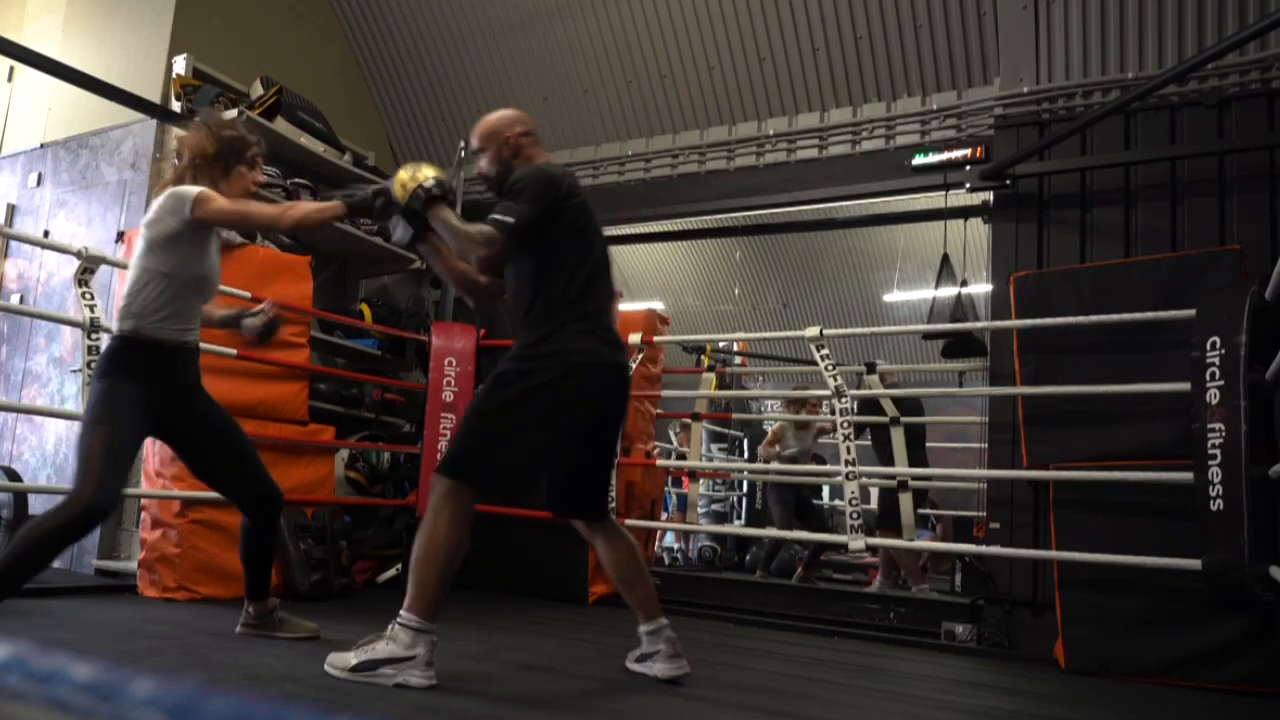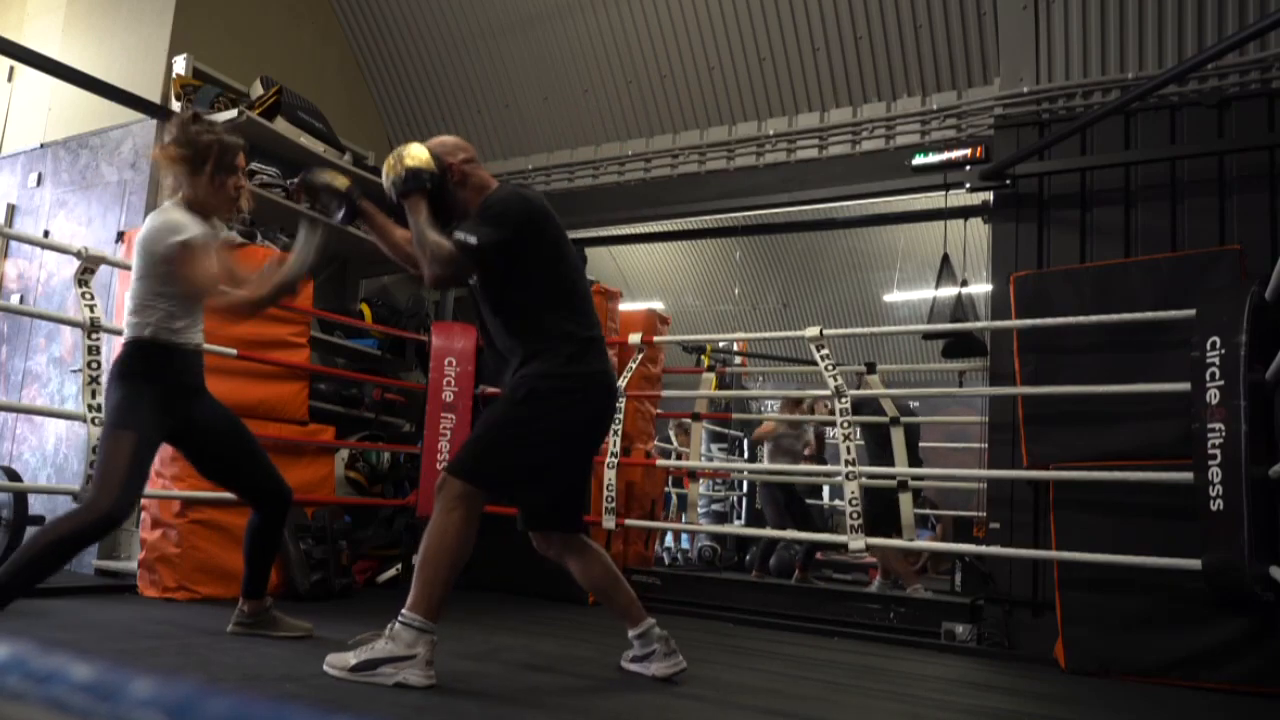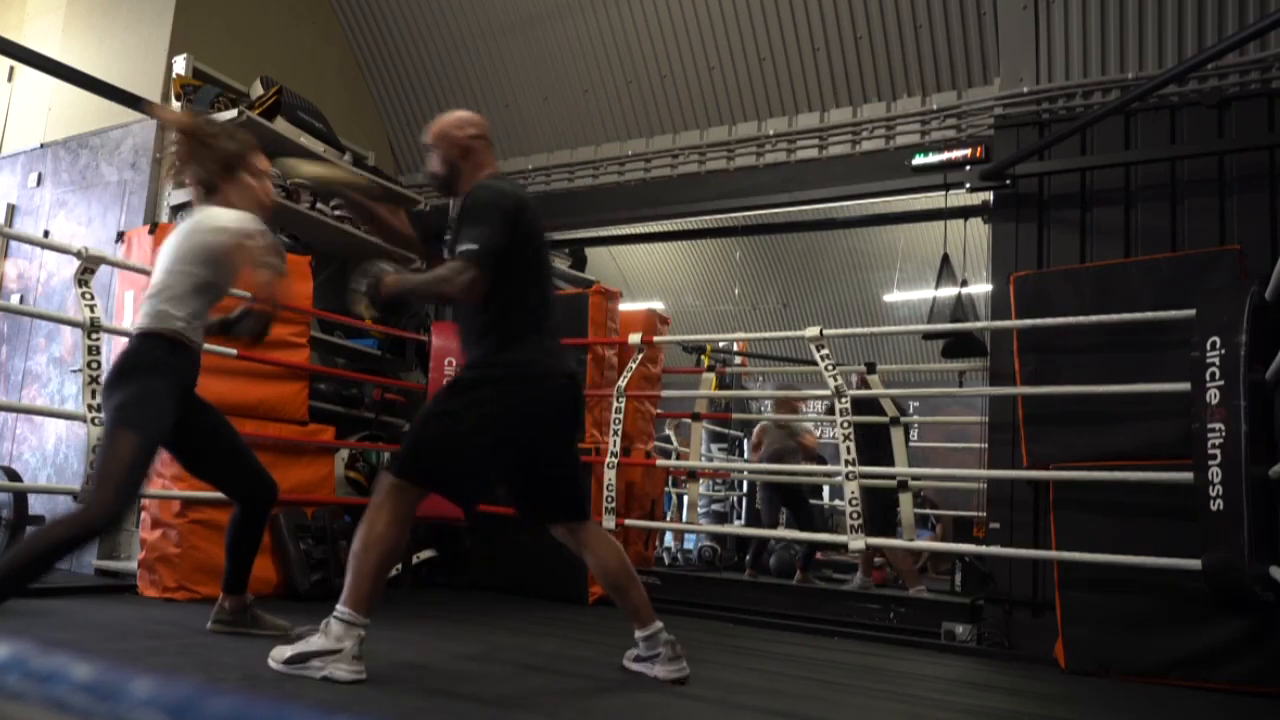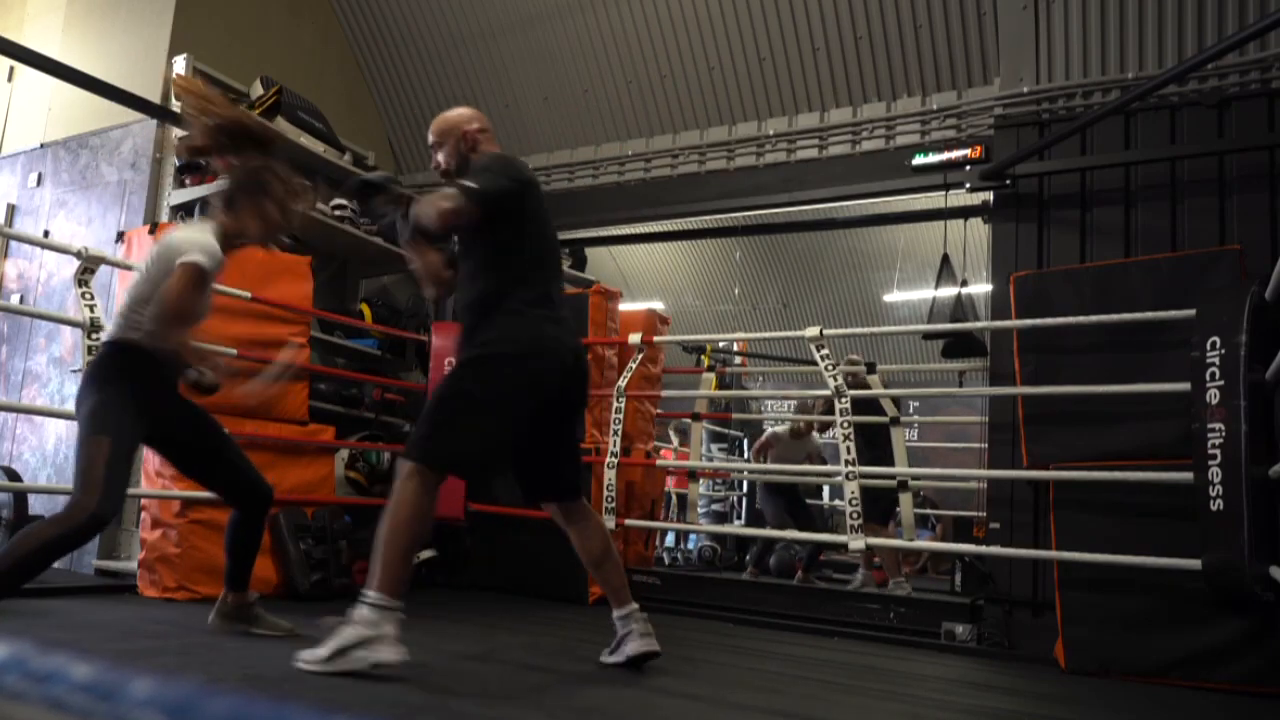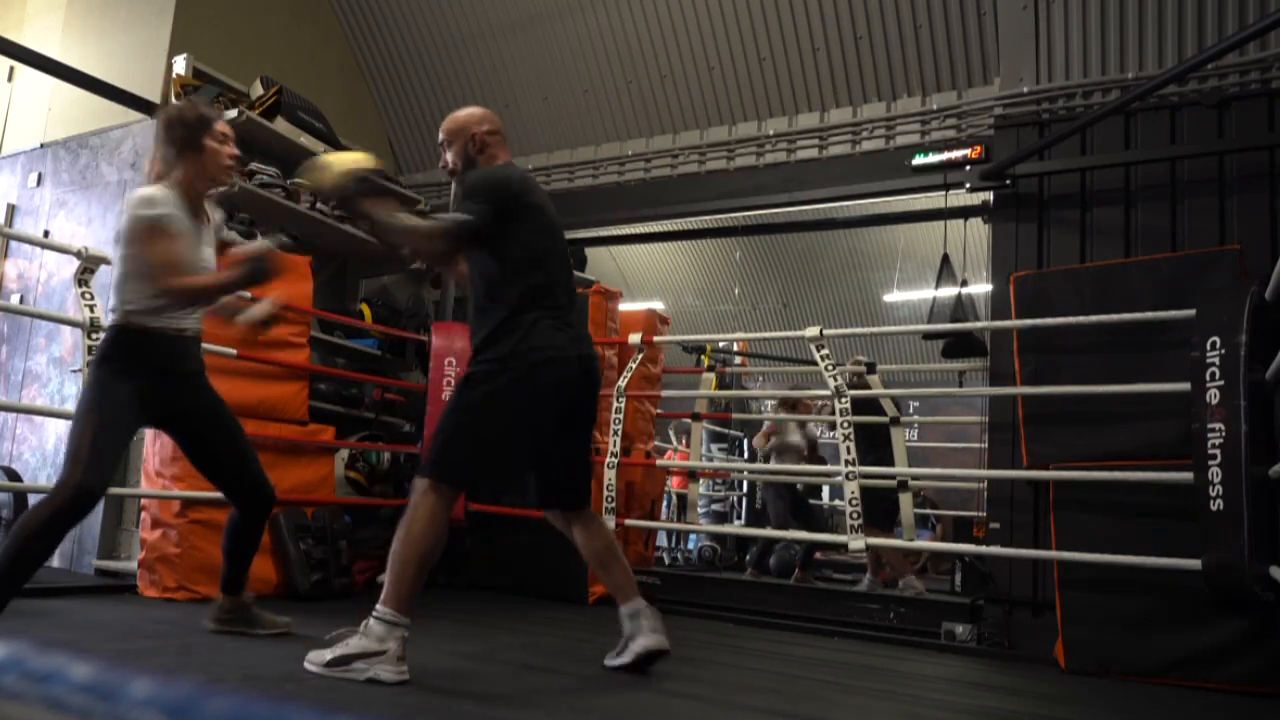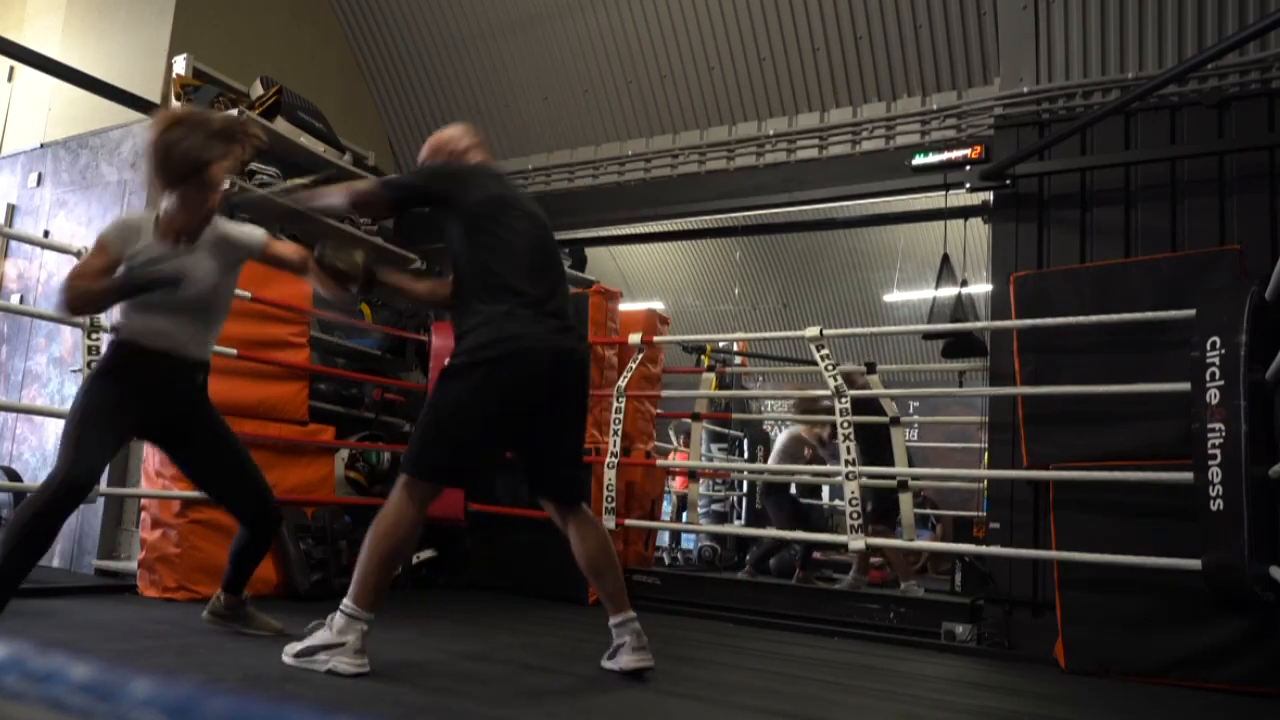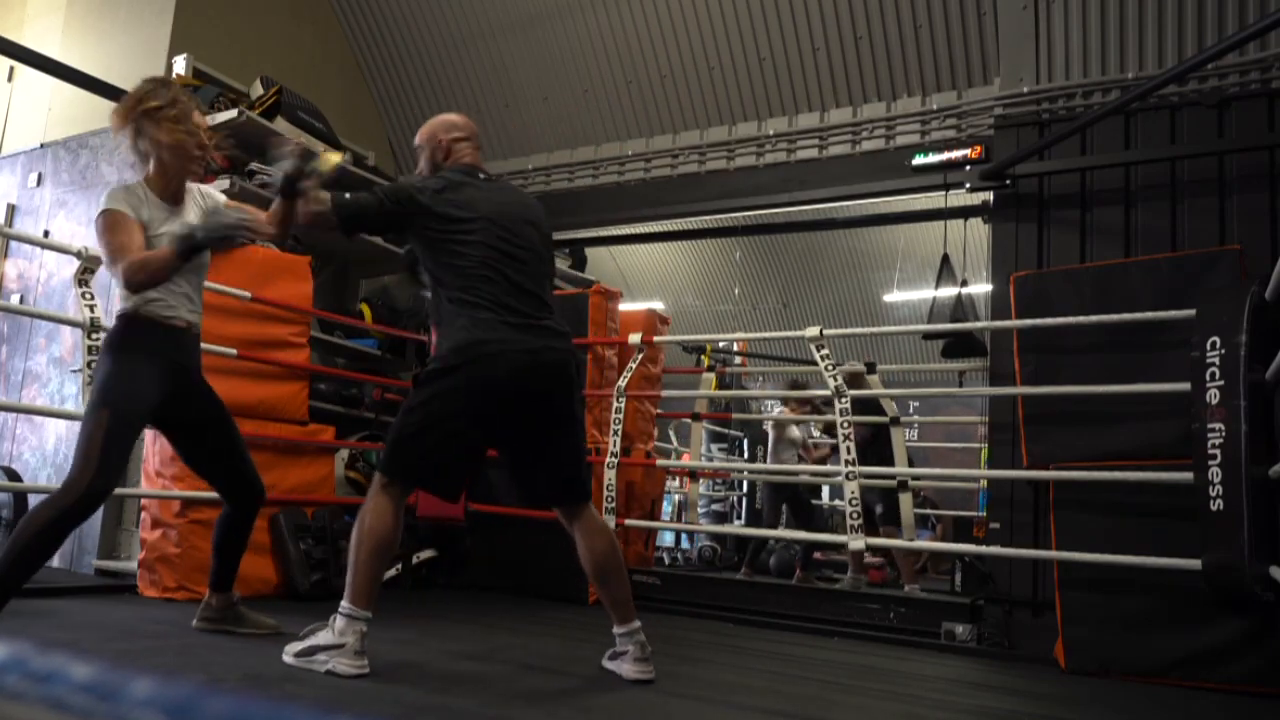
dt=0.5s
person 1, frame 1
left shoulder: (540, 179)
right shoulder: (551, 202)
left elbow: (484, 251)
right elbow: (483, 289)
left wrist: (433, 208)
right wrist: (425, 234)
left hip: (552, 364)
right hip: (603, 370)
left knee: (453, 488)
right knee: (591, 516)
left ankle: (408, 645)
right ankle: (661, 644)
person 1, frame 2
left shoulder: (510, 205)
right shoulder: (488, 216)
left elbow: (438, 271)
right elbow: (416, 253)
left wrist: (412, 200)
right wrist: (353, 199)
left hip: (562, 383)
right hip: (562, 387)
left knee: (458, 489)
right knee: (554, 533)
left ankle: (408, 646)
right ankle: (653, 643)
person 1, frame 3
left shoulder: (488, 198)
right shoulder: (499, 202)
left elbow: (463, 283)
right elbow: (418, 241)
left wrist: (397, 285)
right wrist: (366, 204)
left hip: (503, 376)
right hip: (551, 381)
left knee: (396, 489)
right knee: (571, 522)
left ankle: (341, 640)
right ankle: (657, 645)
person 1, frame 4
left shoulder: (503, 169)
right shoulder: (488, 210)
left elbow: (443, 212)
right elbow: (441, 280)
left wrist: (417, 216)
right wrist: (411, 235)
left hip: (510, 355)
right hip: (557, 359)
left knee: (418, 471)
right knee: (565, 501)
left ankle: (375, 627)
right ankle: (633, 627)
person 1, frame 5
left shoulder: (493, 184)
right shoulder: (515, 194)
left elbow: (433, 242)
right elbow: (465, 266)
left wrist: (365, 203)
right wrist: (381, 217)
left hip: (520, 363)
right hip: (571, 365)
left knee: (434, 489)
right knee: (570, 508)
left ankle: (382, 641)
right ankle: (641, 624)
person 1, frame 6
left shoulder: (459, 178)
right shoulder: (517, 208)
left elbow: (359, 198)
right elbow: (447, 293)
left wrist: (308, 200)
right wrist: (370, 273)
left hip: (501, 356)
right hip: (562, 359)
left knee: (415, 485)
right knee: (565, 505)
left ankle: (345, 635)
right ankle: (629, 637)
person 1, frame 7
left shoulder: (418, 195)
right shoulder: (528, 207)
left elbow: (316, 212)
left hip: (476, 362)
right hip: (551, 363)
left knee: (389, 487)
right knee: (575, 507)
left ankle: (347, 636)
right ankle: (631, 645)
person 2, frame 1
left shoulder: (205, 221)
right shoulder: (183, 201)
right elbow: (279, 218)
left wrist: (244, 319)
right wrist: (353, 202)
left hip: (180, 380)
right hip: (130, 373)
left knee: (266, 499)
right knee: (91, 503)
left ankle: (259, 609)
person 2, frame 2
left shoulder: (200, 224)
right shoulder: (172, 228)
right elbow: (230, 303)
right wrist: (297, 265)
left hip: (187, 384)
right hip: (144, 380)
left knee: (275, 497)
right knee: (107, 509)
left ankle: (253, 608)
person 2, frame 3
left shoulder: (196, 227)
right shoulder: (238, 226)
right elbow: (266, 303)
left wrist: (229, 323)
right wrist: (272, 267)
left hip: (173, 381)
right hip: (149, 376)
left knee: (259, 491)
right knee: (103, 511)
left ankle: (234, 604)
person 2, frame 4
left shoulder: (209, 239)
right shoulder: (201, 247)
right elbow: (166, 332)
right wrist: (229, 383)
left hip: (159, 391)
right hip: (120, 385)
left knee: (254, 497)
right knee: (91, 514)
left ankle: (235, 604)
person 2, frame 5
left shoulder: (209, 215)
right shoulder: (151, 204)
right elbow: (172, 287)
right wrist: (248, 272)
left hip: (181, 372)
right hip: (129, 365)
left knee: (257, 495)
right knee: (78, 492)
left ankle: (232, 603)
person 2, frame 6
left shoulder: (233, 238)
right shoulder: (128, 228)
left elbow: (305, 261)
right elbow: (71, 299)
right wrist: (132, 285)
left hip: (184, 398)
right hip: (118, 379)
left knee: (264, 515)
right knee: (69, 484)
left ankle: (228, 602)
person 2, frame 7
left shoulder: (201, 198)
right shoulder: (122, 201)
left elbow: (269, 225)
right elbow: (135, 273)
right wrist: (193, 238)
left hip: (184, 365)
right hip: (136, 355)
left knee: (247, 492)
right knee: (87, 488)
left ankle: (219, 602)
person 3, frame 1
left shoulder: (875, 398)
right shoulder: (912, 398)
left elbow: (854, 430)
left knee: (891, 532)
right knee: (889, 530)
left ankle: (921, 589)
right ankle: (882, 584)
person 3, frame 2
left shoulder: (862, 403)
right shoulder: (905, 408)
left knee: (877, 535)
right knee: (888, 531)
left ankle: (915, 589)
right ankle: (883, 583)
person 3, frame 3
left shoulder: (859, 401)
right shoulder: (891, 403)
left knee: (884, 536)
right knee: (869, 528)
left ankle: (918, 590)
right ankle: (864, 578)
person 3, frame 4
left shoulder: (852, 393)
left hip: (876, 468)
right hip: (889, 467)
left knee: (873, 525)
right knee: (873, 524)
left ankle: (898, 584)
right ankle: (865, 576)
person 3, frame 5
left shoulder: (853, 393)
right hip: (891, 469)
left knee: (874, 529)
right knee: (876, 528)
left ankle: (909, 582)
right ankle: (872, 582)
person 3, frame 6
left shoulder: (857, 401)
right shoulder: (876, 401)
left knee: (878, 531)
right knee: (866, 526)
left ankle: (909, 586)
right ankle: (857, 577)
person 3, frame 7
left shoulder: (864, 401)
right shoulder: (861, 401)
left elbow: (860, 436)
left knee: (889, 531)
left ankle: (912, 587)
right ankle: (854, 578)
person 4, frame 1
left shoulder: (815, 428)
right shoulder: (783, 427)
left elbow: (835, 427)
right elbow: (762, 451)
right wrist: (782, 455)
left hip: (798, 488)
right hip: (779, 486)
left knee: (823, 532)
right knee: (784, 530)
left ankle: (804, 574)
right ankle: (761, 574)
person 4, frame 2
left shoulder: (806, 432)
right shoulder: (777, 423)
left elbow: (815, 454)
right elbow: (757, 436)
right wrist: (784, 434)
left hip: (790, 487)
right hip: (770, 484)
left knee: (814, 531)
right knee: (778, 529)
left ankle: (801, 574)
right ankle: (757, 574)
person 4, frame 3
left shoulder: (802, 429)
right shoulder: (765, 427)
left elbow: (812, 454)
right elbow: (752, 454)
left wrist: (792, 433)
right wrist: (763, 456)
left hip: (793, 486)
right hip: (771, 484)
left knee: (812, 531)
right knee: (768, 526)
left ankle: (803, 574)
right ankle: (750, 573)
person 4, frame 4
left shoulder: (811, 441)
right shoulder: (776, 434)
left elbow: (818, 466)
right elbow: (755, 452)
left hip: (792, 490)
right hip: (771, 488)
left knee: (816, 533)
right knee: (779, 526)
left ankle: (803, 574)
right ankle: (752, 570)
person 4, frame 5
left shoulder: (808, 429)
right shoulder: (782, 420)
left elbow: (810, 459)
right elbow: (758, 439)
left wrist: (812, 445)
right wrist: (767, 448)
left hip: (791, 485)
right hip: (774, 483)
left knee: (816, 528)
right knee: (780, 526)
left ankle: (801, 573)
right ankle: (753, 571)
person 4, frame 6
left shoulder: (799, 432)
right shoulder: (801, 429)
right elbow: (822, 441)
left hip: (781, 490)
right hip: (773, 489)
left knee: (813, 528)
left ankle: (802, 573)
right ankle: (750, 569)
person 4, frame 7
left shoulder: (799, 428)
right shoulder: (780, 414)
left elbow: (811, 457)
right elbow: (792, 417)
left wrist: (831, 450)
right wrist: (811, 409)
left hip: (793, 482)
right hip: (775, 478)
left knee: (812, 527)
right knee: (769, 525)
left ankle: (803, 573)
right ankle: (746, 570)
